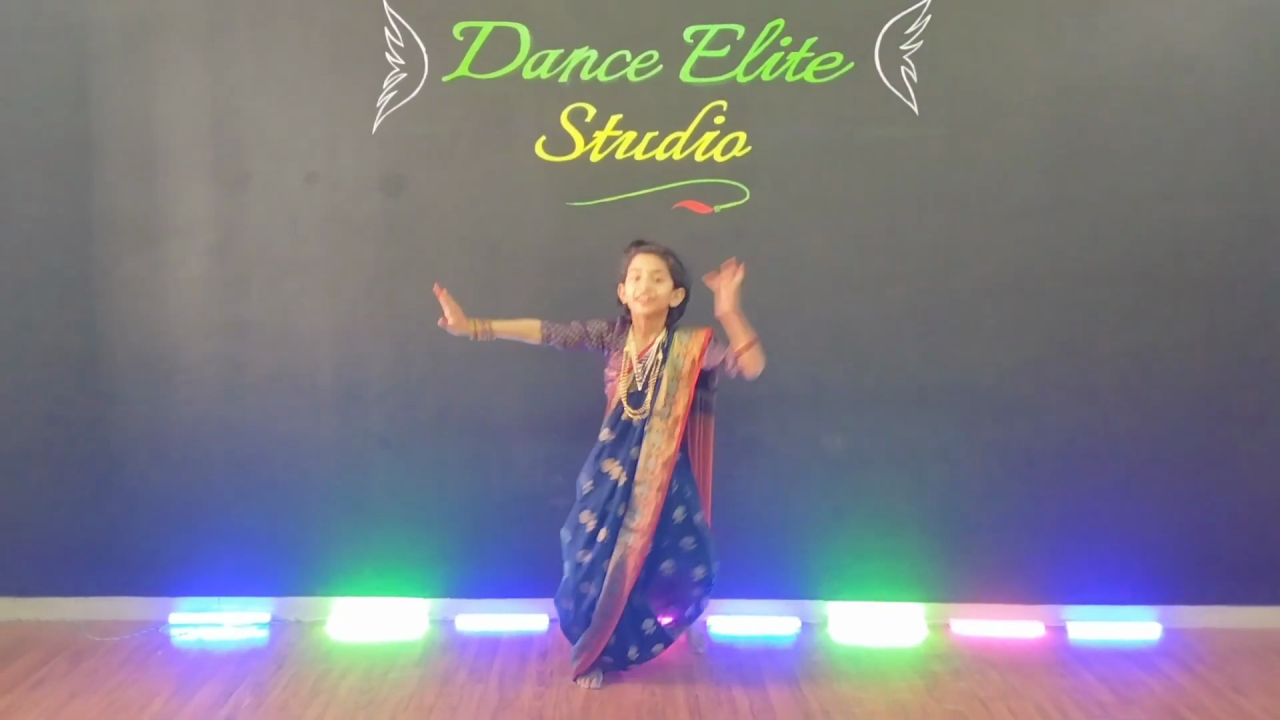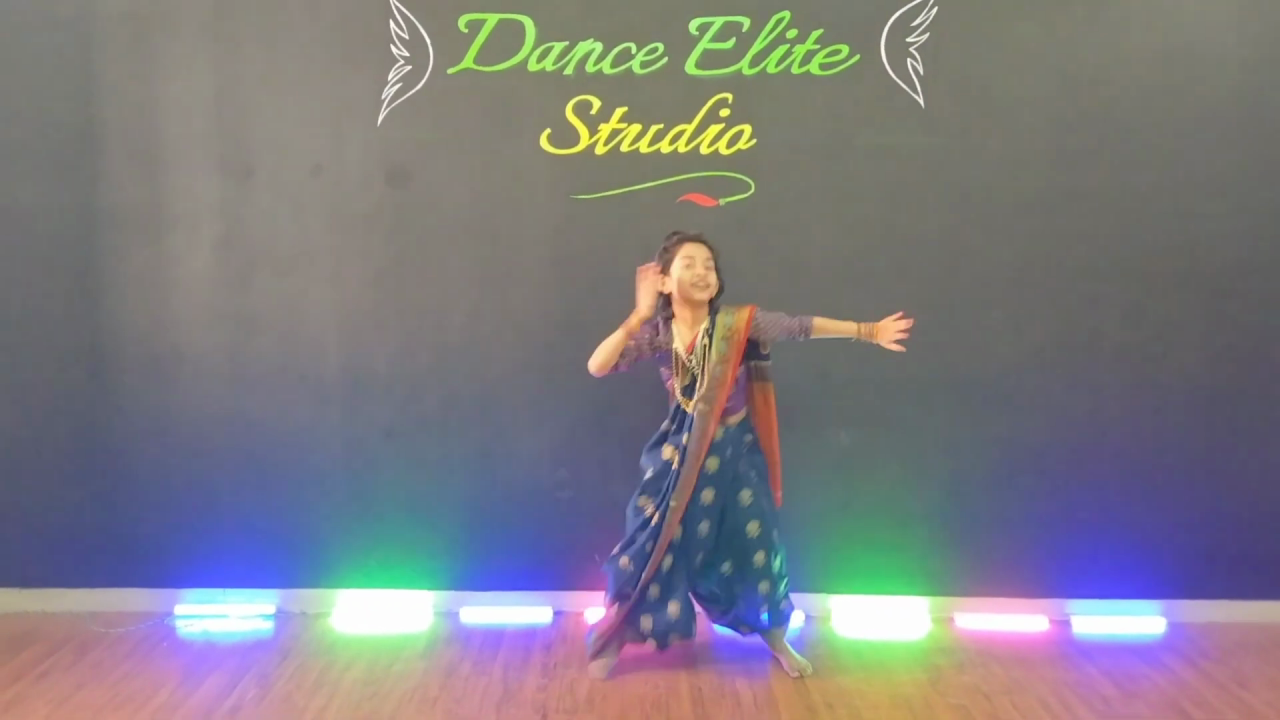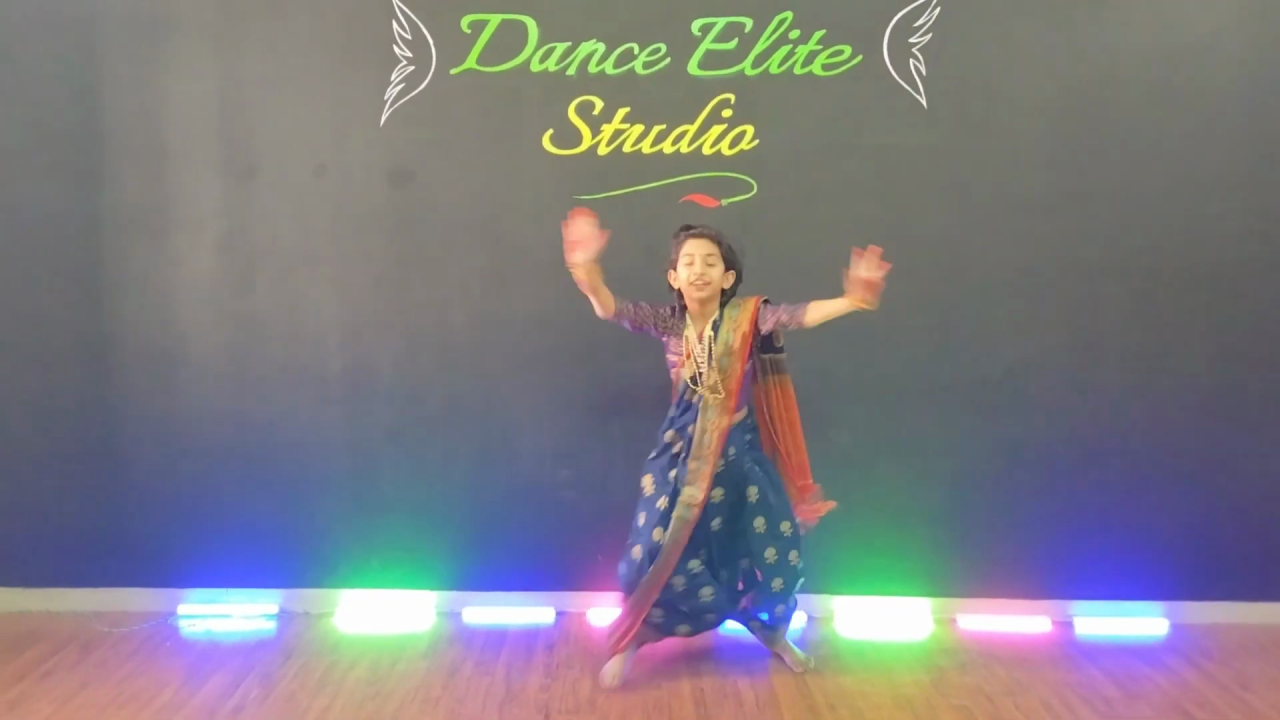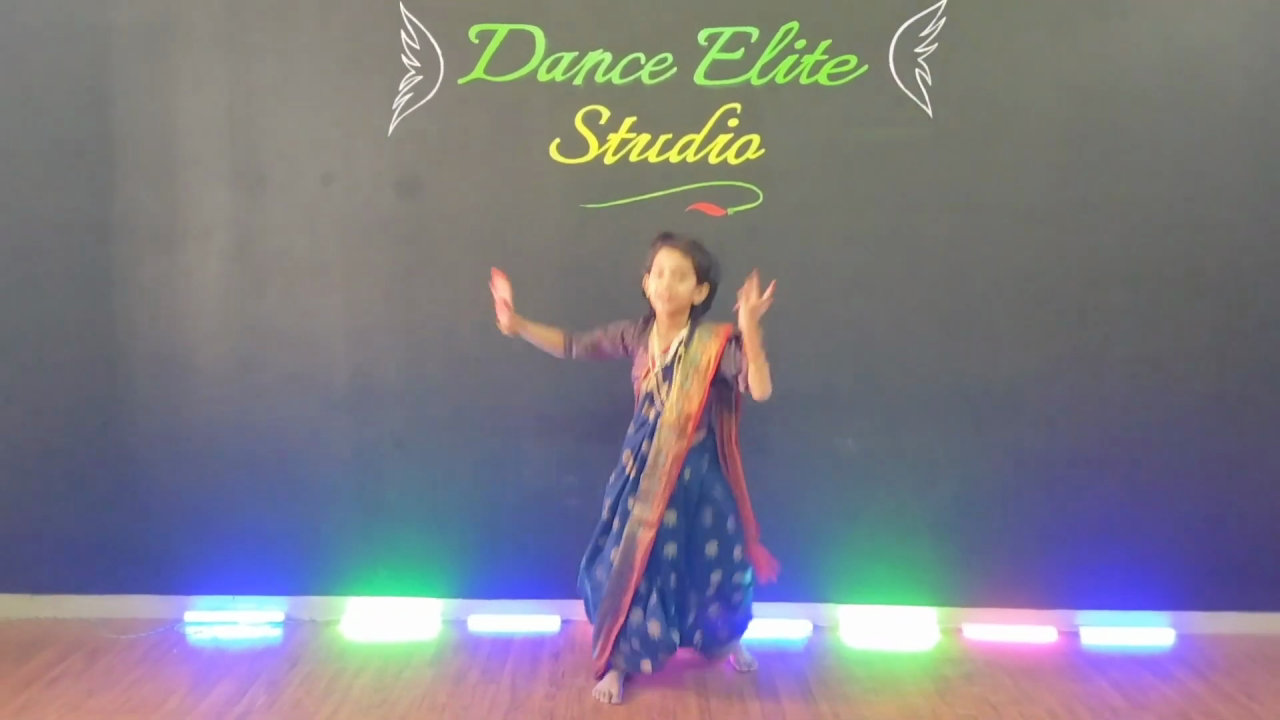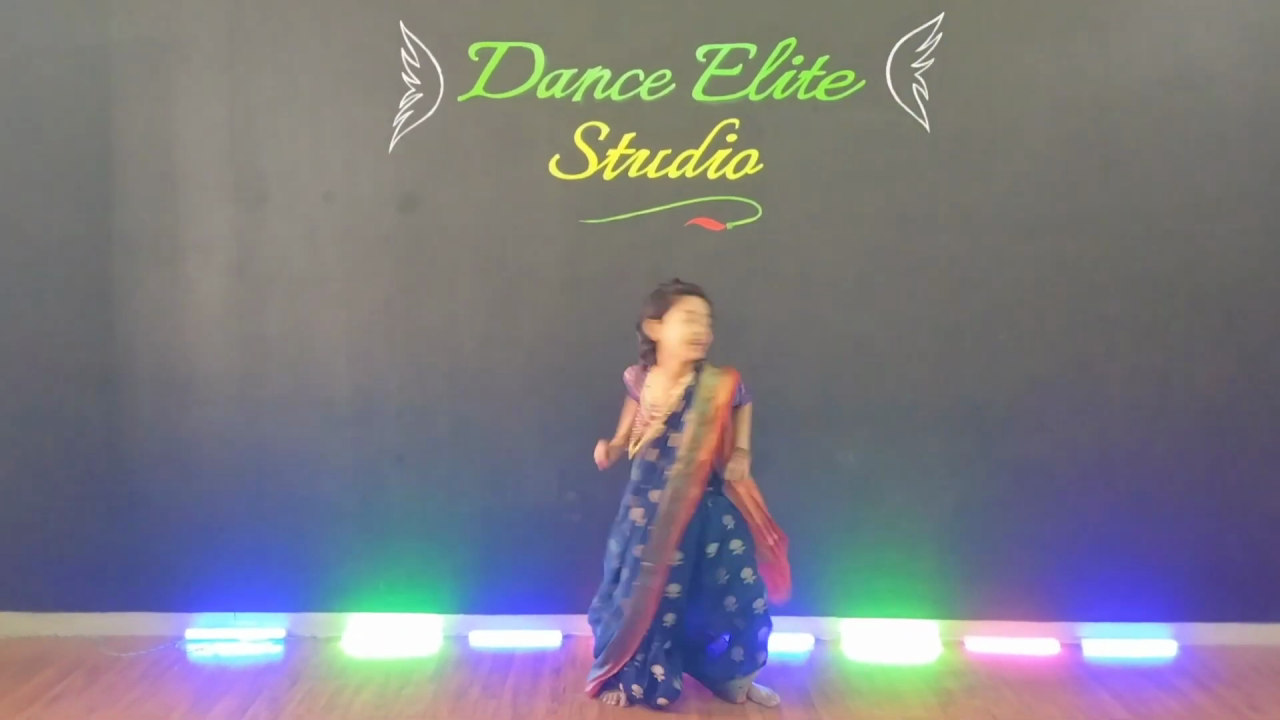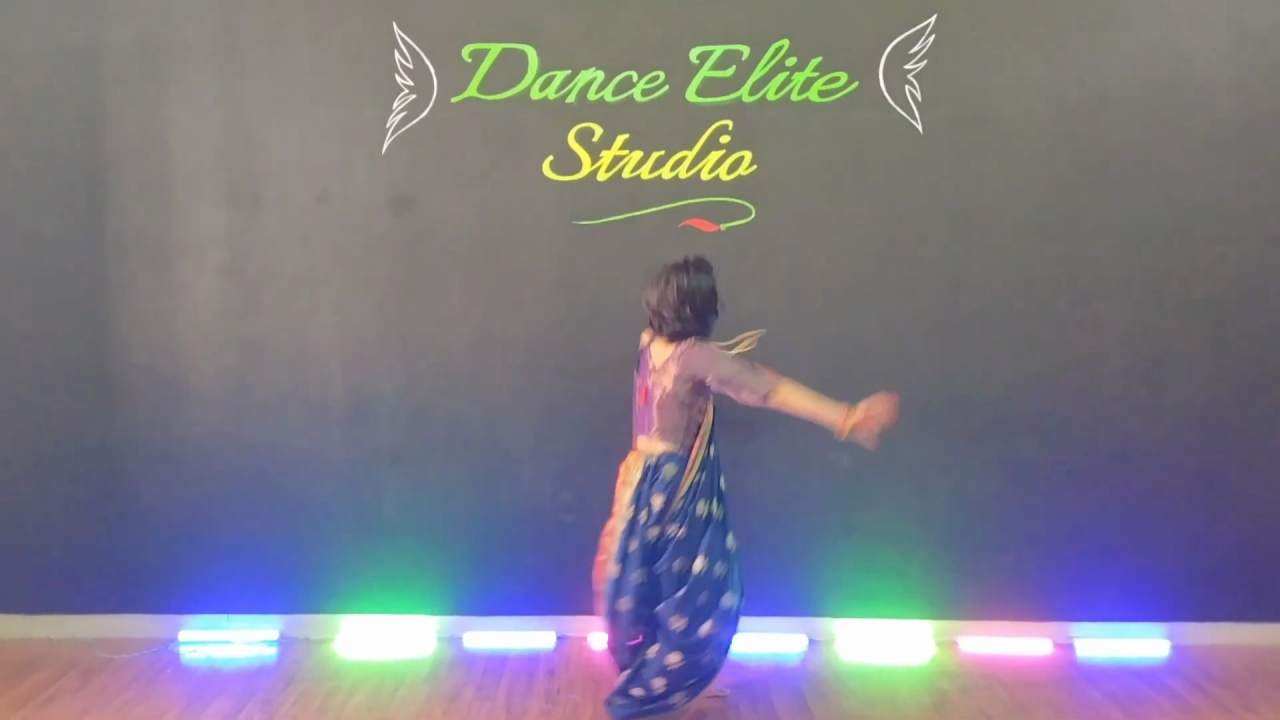
dt=0.4s
person 1, frame 1
left shoulder: (692, 345)
right shoulder: (605, 333)
left elbow: (752, 367)
right elbow: (542, 331)
left wrist: (732, 319)
right wrist: (473, 325)
left hip: (666, 472)
right hip: (611, 467)
left knee: (684, 562)
right knee: (594, 560)
left ankle: (681, 623)
right ankle: (594, 651)
person 1, frame 2
left shoulder: (738, 323)
right shoulder: (653, 333)
left elbow: (801, 327)
right elbow: (598, 367)
left wrist: (867, 332)
right wrist: (638, 318)
left hip: (732, 454)
right hip: (676, 454)
left knee: (754, 545)
right knee: (651, 544)
left ankle: (773, 637)
right ankle: (616, 637)
person 1, frame 3
left shoulder: (747, 316)
right shoulder: (666, 321)
left elbow: (800, 315)
right elbow: (611, 309)
left wrist: (853, 298)
right wrist: (585, 269)
left hip: (741, 451)
right hip: (682, 450)
left knee: (769, 543)
right knee: (660, 546)
left ankle: (772, 633)
right ankle: (627, 643)
person 1, frame 4
left shoulder: (717, 341)
right shoulder: (634, 335)
left elbow: (760, 390)
right elbow: (572, 345)
left wrist: (750, 330)
right wrist: (515, 323)
left hip: (696, 471)
right hip: (642, 468)
left knee: (718, 564)
right knee: (623, 562)
left ankle: (723, 641)
right ankle: (617, 662)
person 1, frame 5
left shoulder: (724, 384)
right shoulder: (640, 377)
left elbow: (737, 422)
left wrist: (738, 460)
right wrist: (614, 445)
left hip: (708, 510)
right hip: (651, 507)
left knee: (740, 597)
right knee: (633, 601)
left ankle: (735, 677)
right ankle: (620, 678)
person 1, frame 6
left shoulder: (654, 346)
right shoulder: (702, 356)
right elbow: (768, 390)
right wrist: (843, 418)
left hip: (650, 479)
right hip: (682, 486)
left knee: (677, 594)
right knee: (703, 603)
